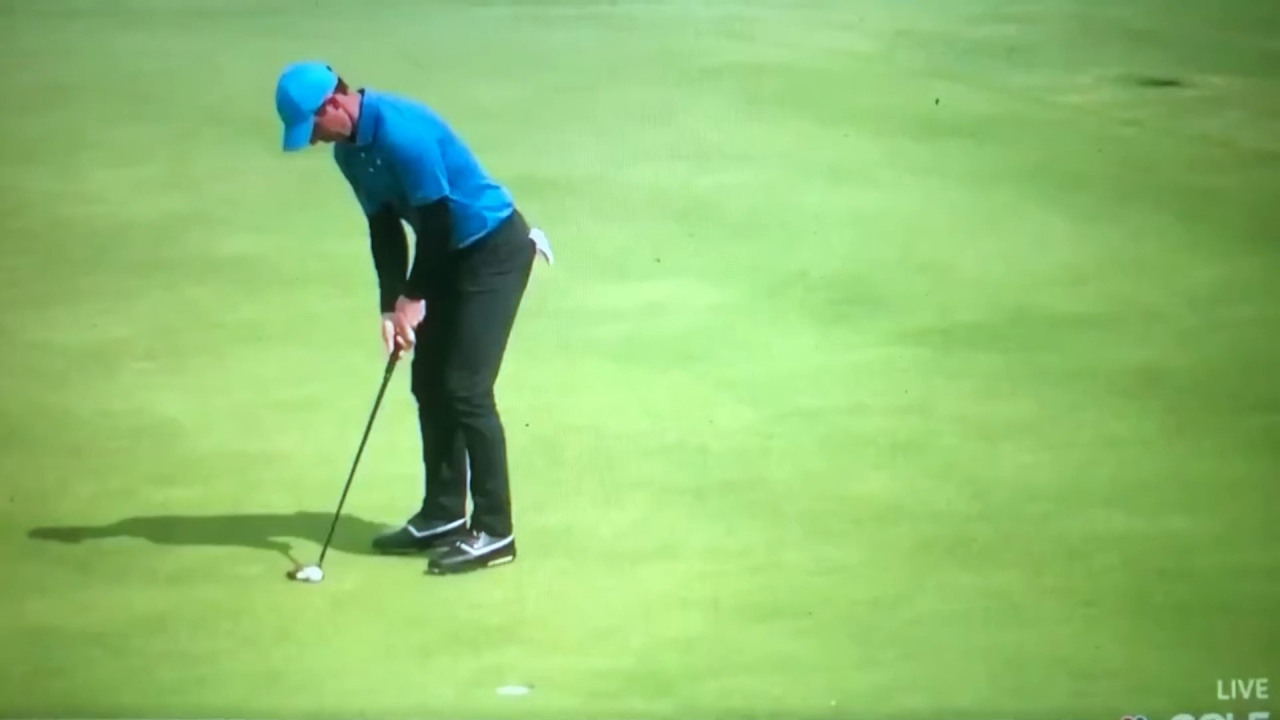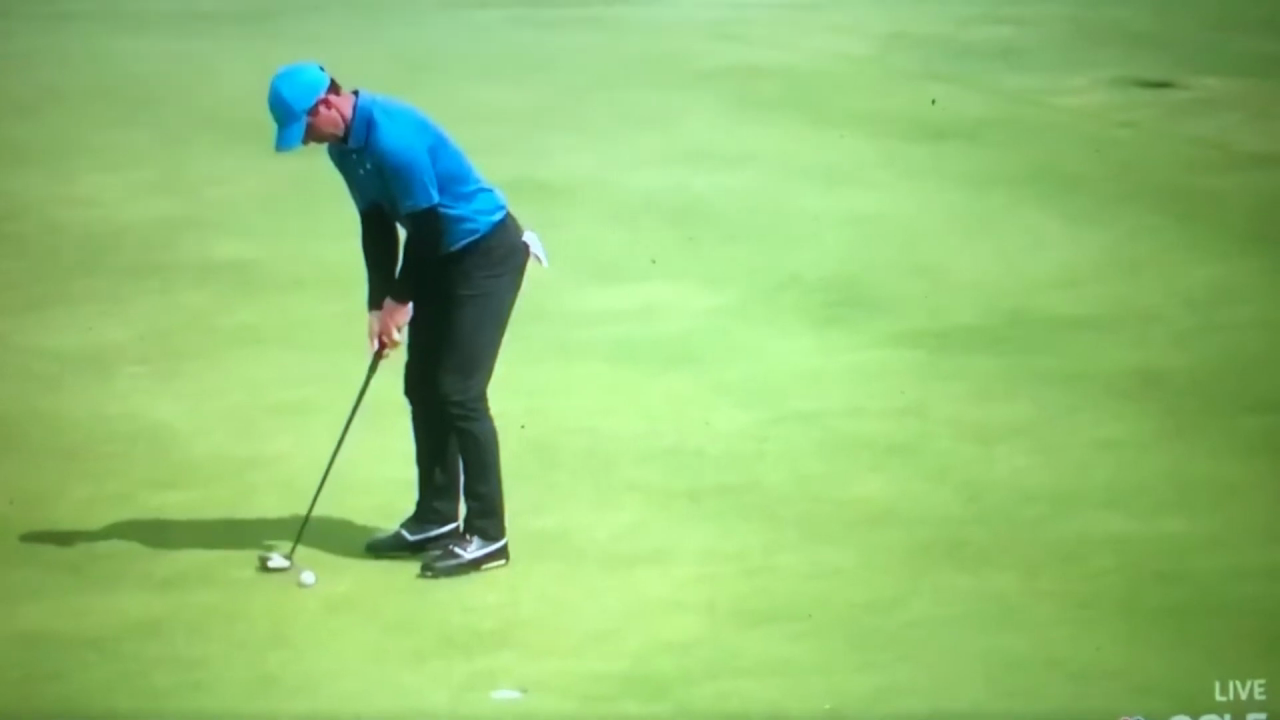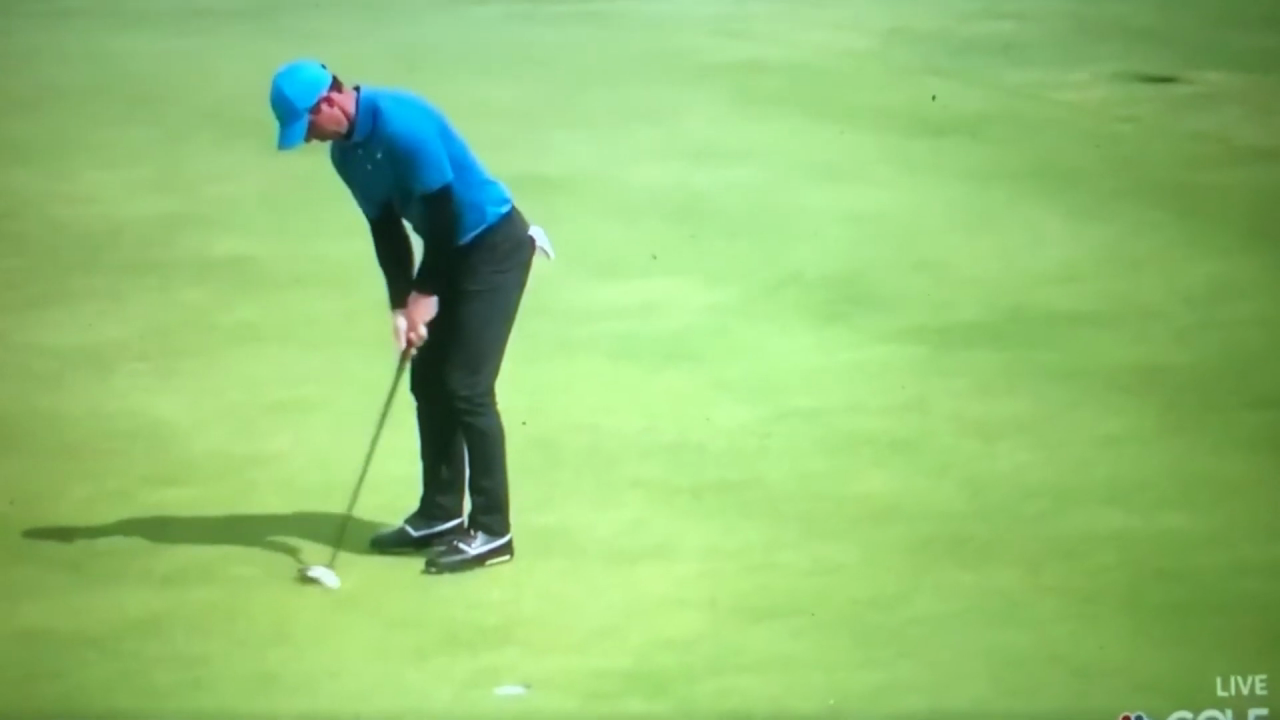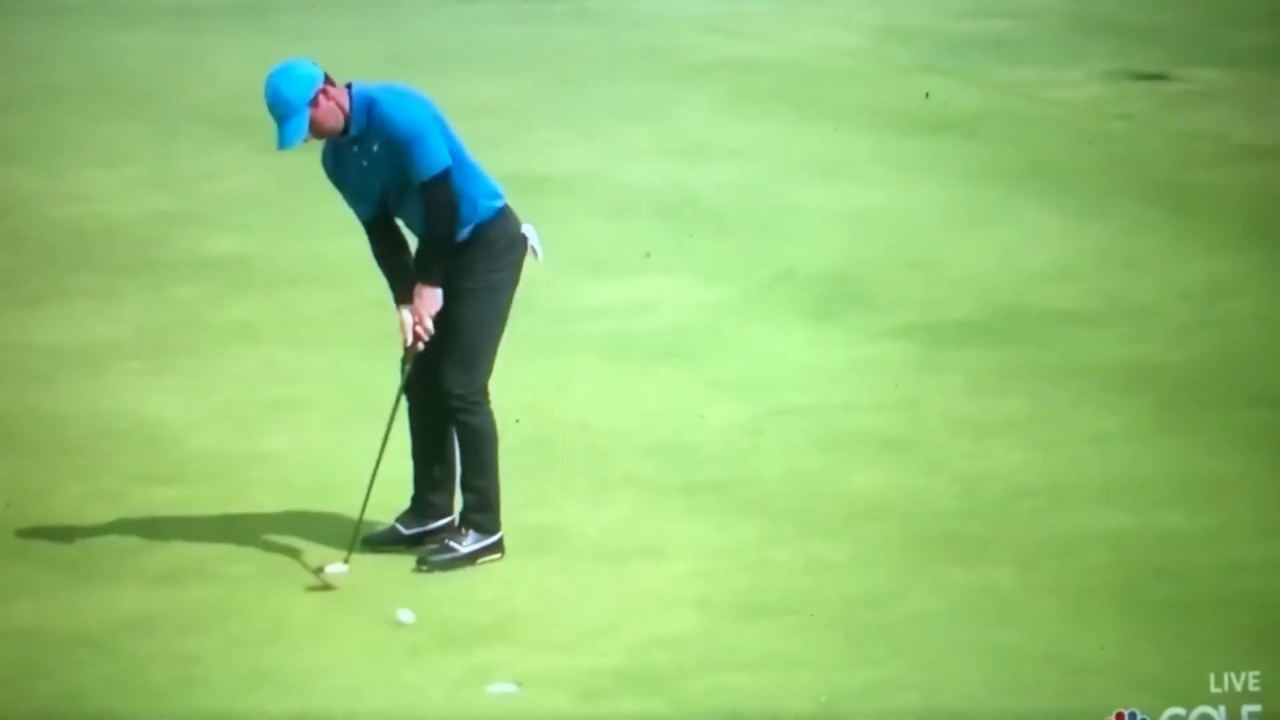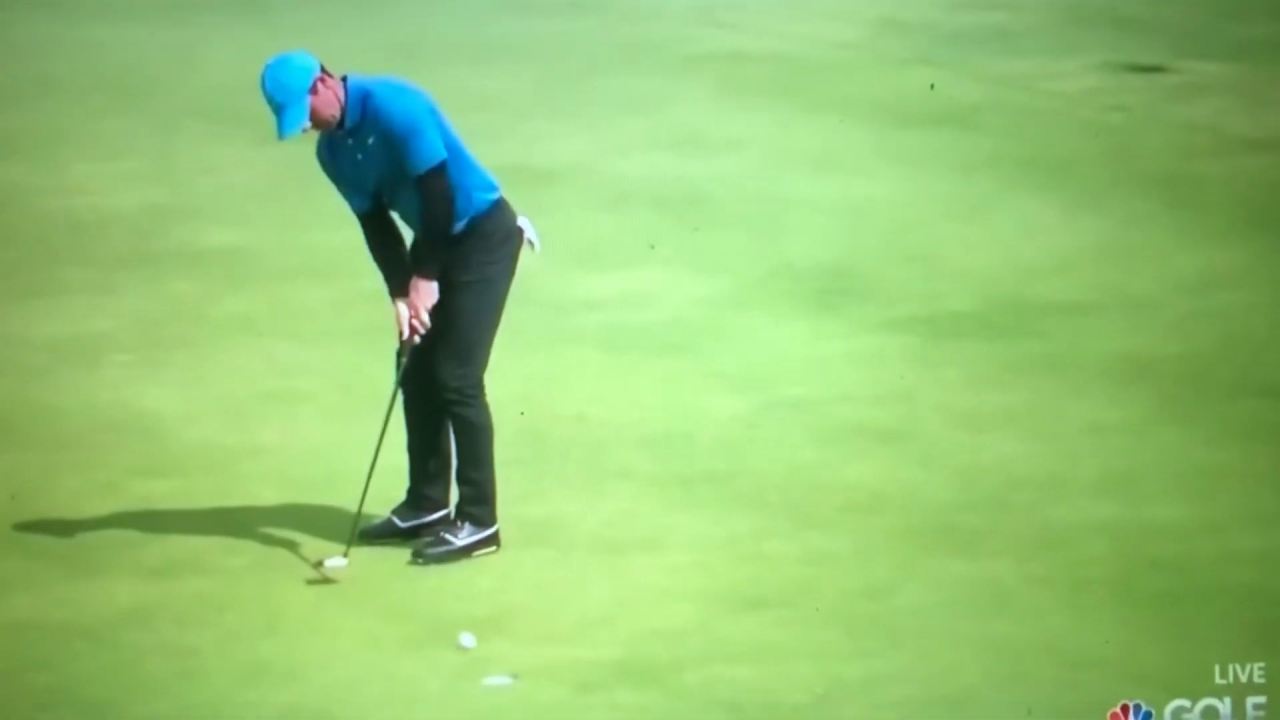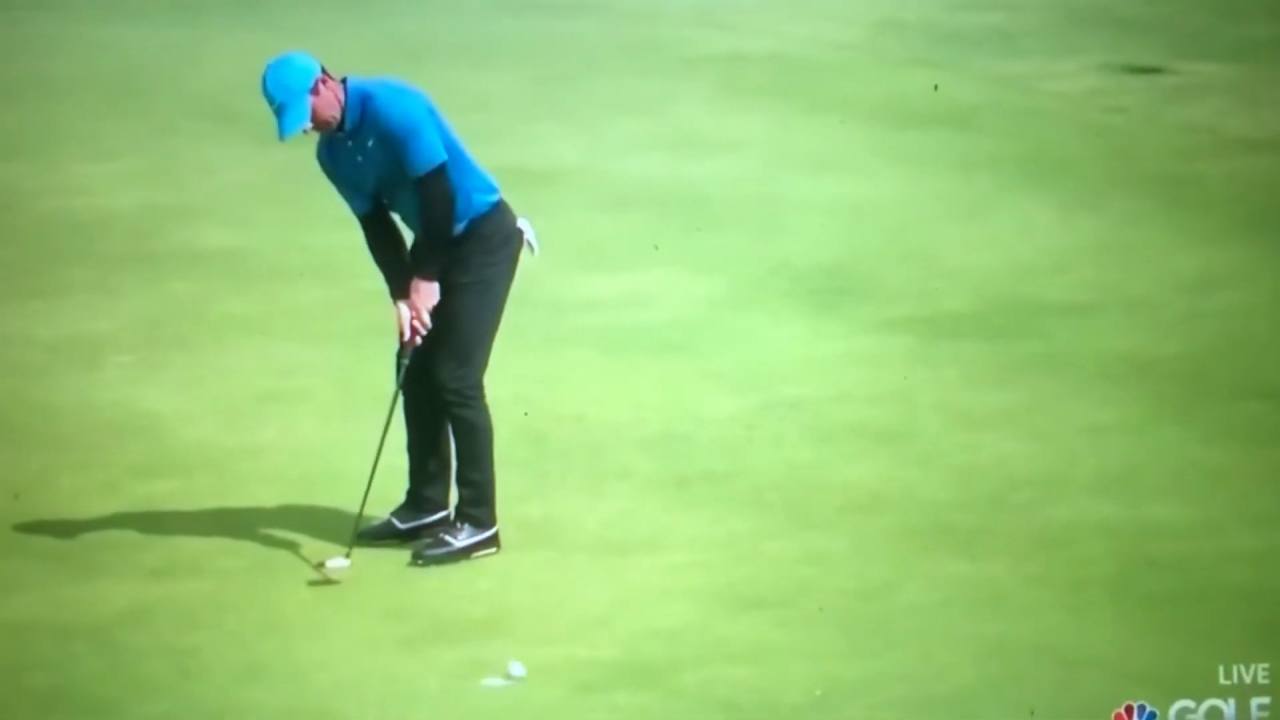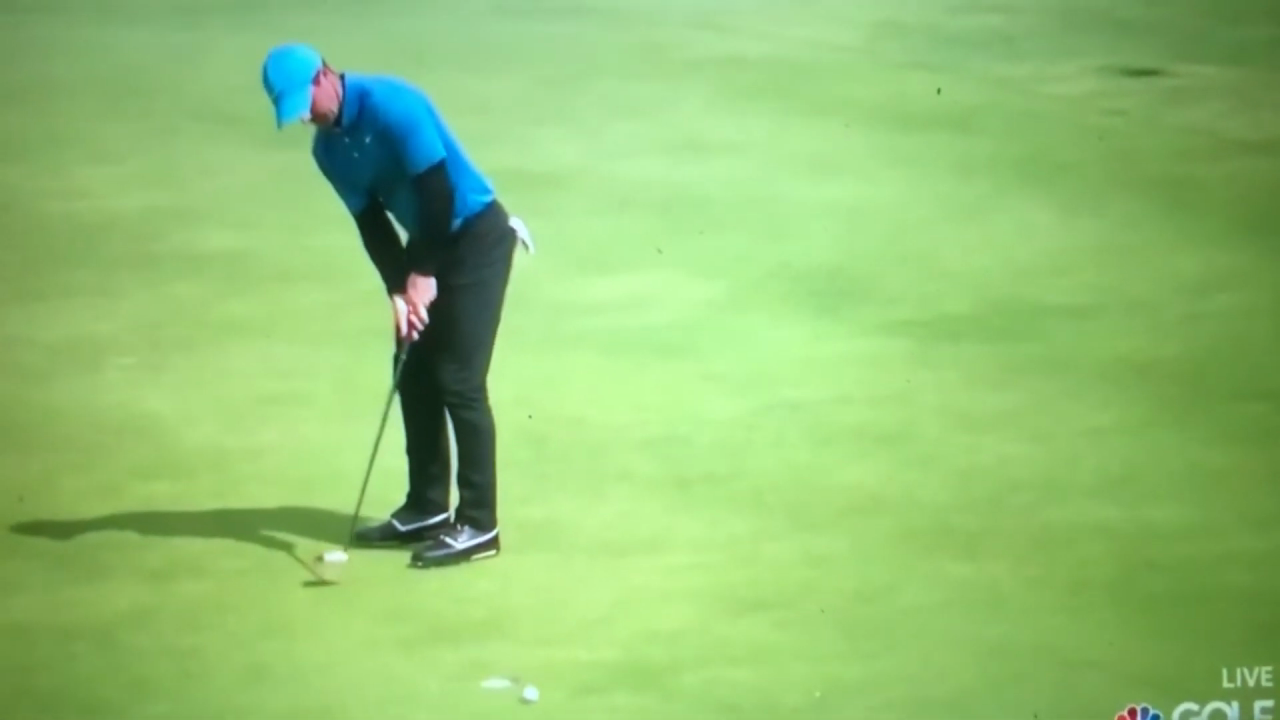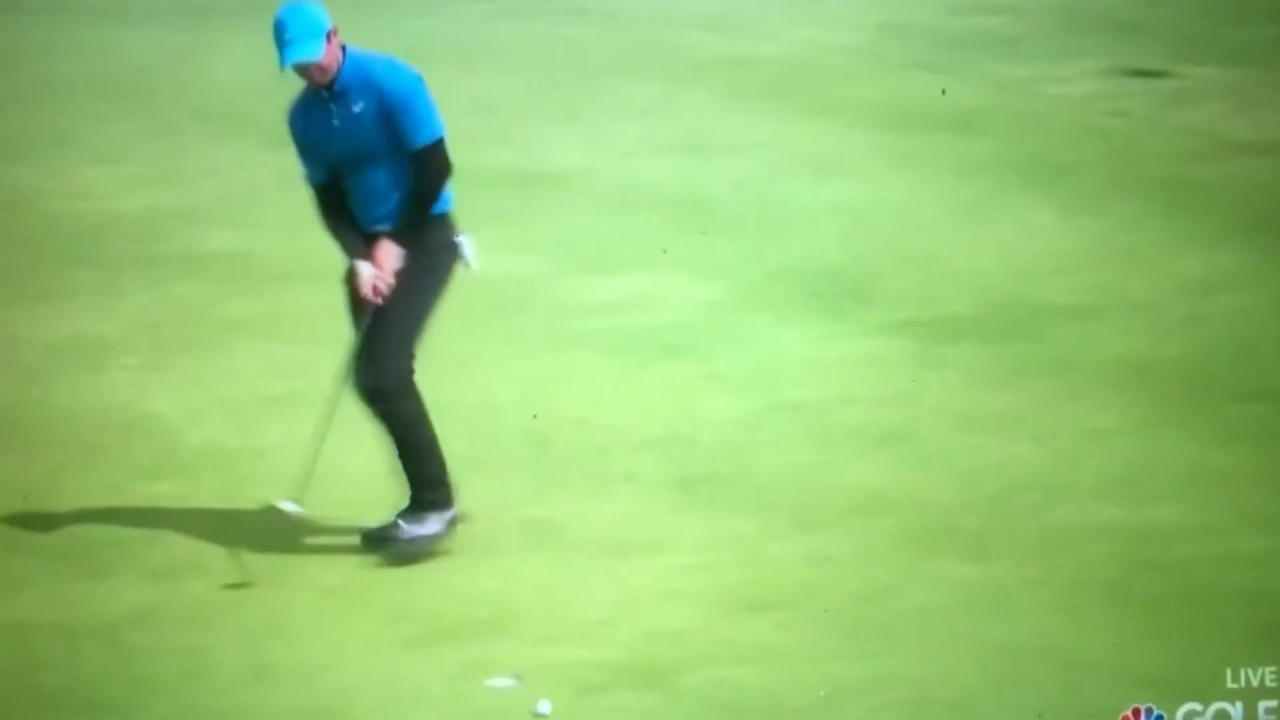
dt=0.4s
person 1, frame 1
left shoulder: (401, 130)
right shoulder: (349, 151)
left elbow: (436, 218)
right elbow: (384, 228)
left wrist: (414, 297)
right wrist: (390, 307)
left hip: (494, 249)
right hip: (449, 253)
left knee: (466, 389)
right knee: (429, 384)
left ankle: (494, 531)
right ankle: (443, 513)
person 1, frame 2
left shoulder: (392, 137)
right shoulder: (344, 147)
left elbow: (425, 226)
right elbow: (376, 225)
left wrist: (400, 300)
right wrist: (377, 304)
left hip: (486, 252)
right hip: (443, 256)
left knee: (459, 392)
right knee: (422, 387)
left ankle: (487, 535)
right ankle: (437, 517)
person 1, frame 3
left shoulder: (399, 121)
right shoulder: (346, 154)
left elbow: (443, 210)
right elbow: (386, 228)
left wrist: (426, 293)
right wrist: (401, 304)
left hip: (493, 245)
right hip: (450, 251)
left knee: (467, 387)
right knee: (428, 381)
left ankle: (492, 530)
right ankle: (441, 512)
person 1, frame 4
left shoulder: (396, 110)
right shoulder: (337, 157)
left elbow: (441, 197)
right elbow: (381, 230)
left wrist: (429, 285)
right wrist: (405, 300)
left hip: (487, 242)
right hip: (439, 247)
left knee: (460, 385)
right knee: (421, 381)
left ankle: (482, 528)
right ankle: (432, 511)
person 1, frame 5
left shoulder: (392, 104)
right shoulder: (332, 149)
left elbow: (439, 190)
right elbow: (376, 223)
left wrist: (425, 277)
right wrist: (401, 293)
left hip: (483, 234)
right hip: (434, 239)
left knee: (456, 377)
right knee: (417, 373)
left ankle: (479, 521)
right ankle: (428, 504)
person 1, frame 6
left shoulder: (392, 106)
right shoulder: (332, 151)
left elbow: (438, 192)
right elbow: (376, 225)
left wrist: (426, 278)
right wrist: (402, 294)
left hip: (482, 235)
right hip: (435, 241)
left knee: (456, 378)
right knee: (417, 373)
left ankle: (478, 522)
right ankle: (427, 504)
person 1, frame 7
left shoulder: (391, 105)
right shoulder: (328, 148)
left elbow: (439, 190)
right elbow: (371, 222)
left wrist: (423, 275)
right wrist: (397, 291)
left hip: (476, 236)
right hip: (426, 249)
left knee: (458, 381)
right knee: (415, 378)
left ankle: (479, 524)
right ankle: (427, 507)
person 1, frame 8
left shoulder: (391, 82)
right shoulder: (304, 115)
left elbow: (436, 166)
right elbow: (328, 197)
left wrist: (396, 243)
right wrist: (359, 258)
left hip: (422, 240)
right hip: (370, 248)
left knee: (375, 372)
right knee: (388, 376)
left ankle: (433, 509)
right ankle: (430, 503)
